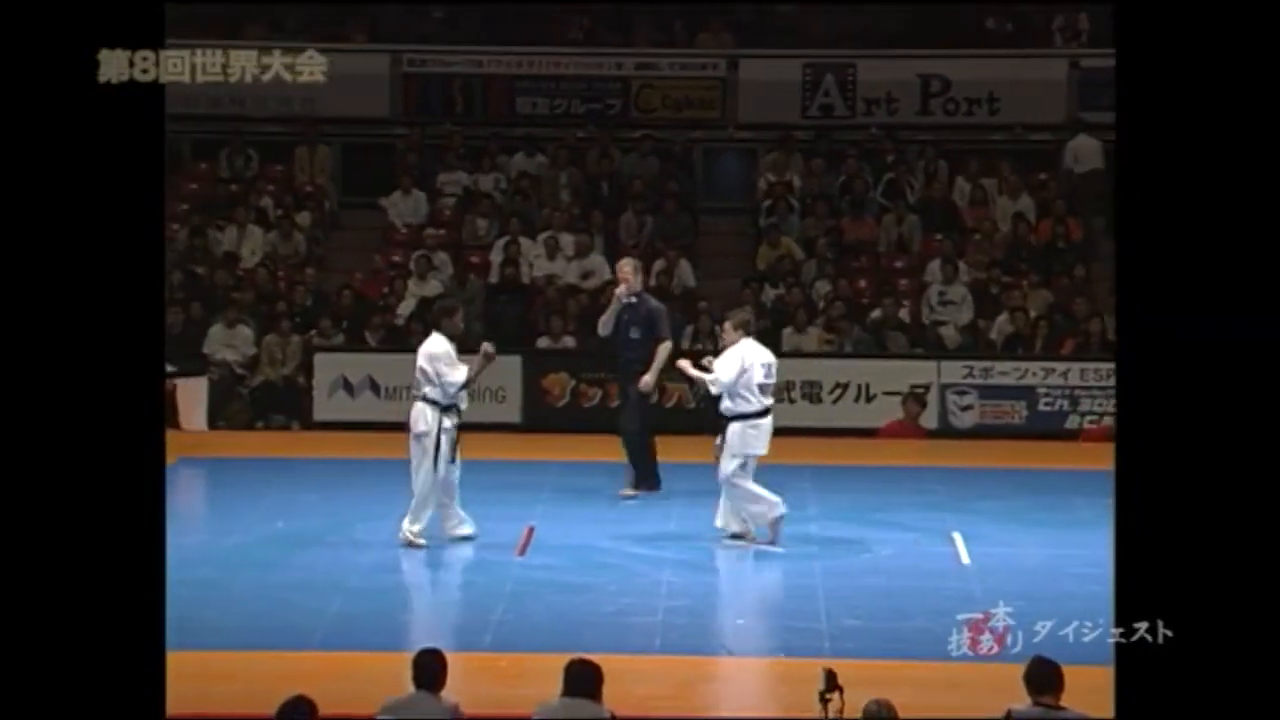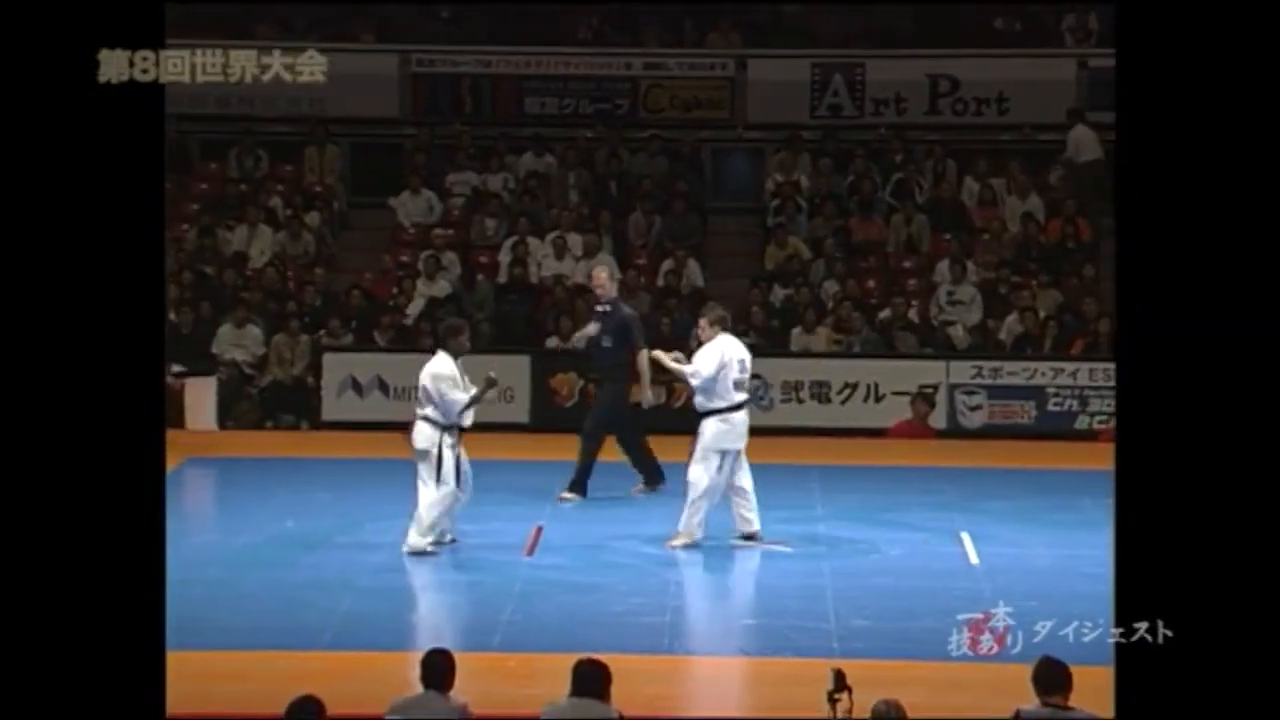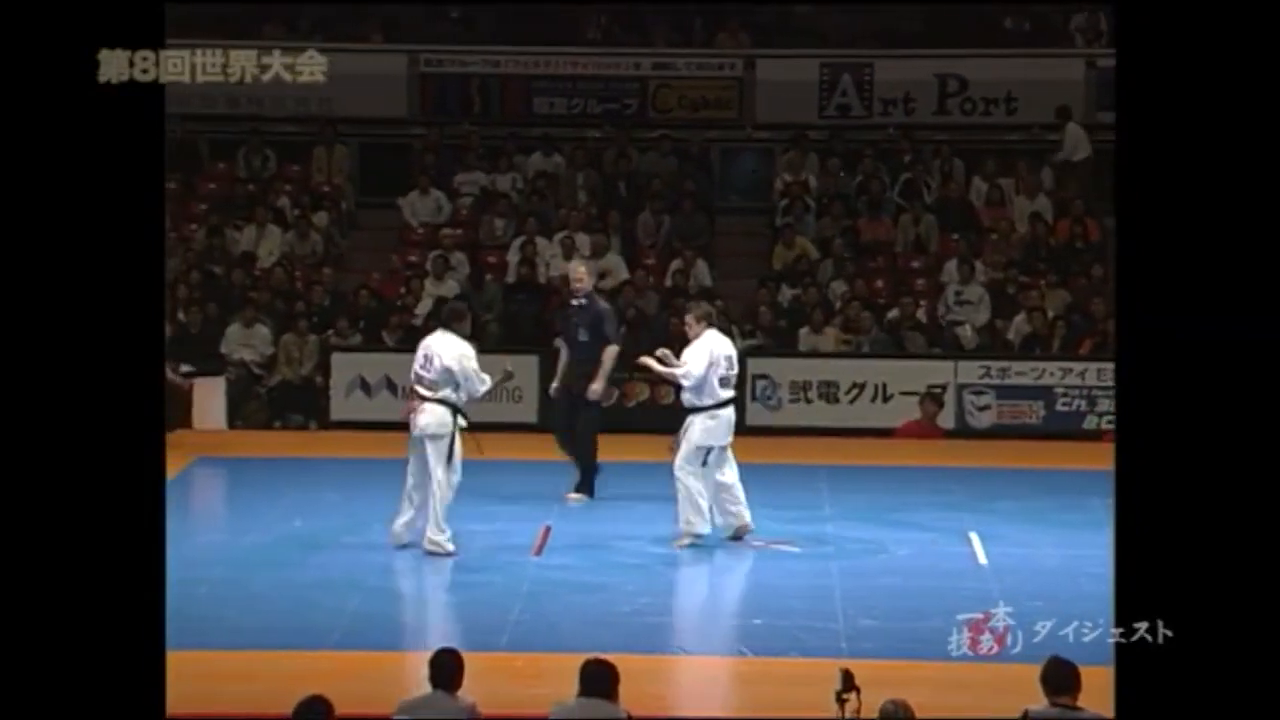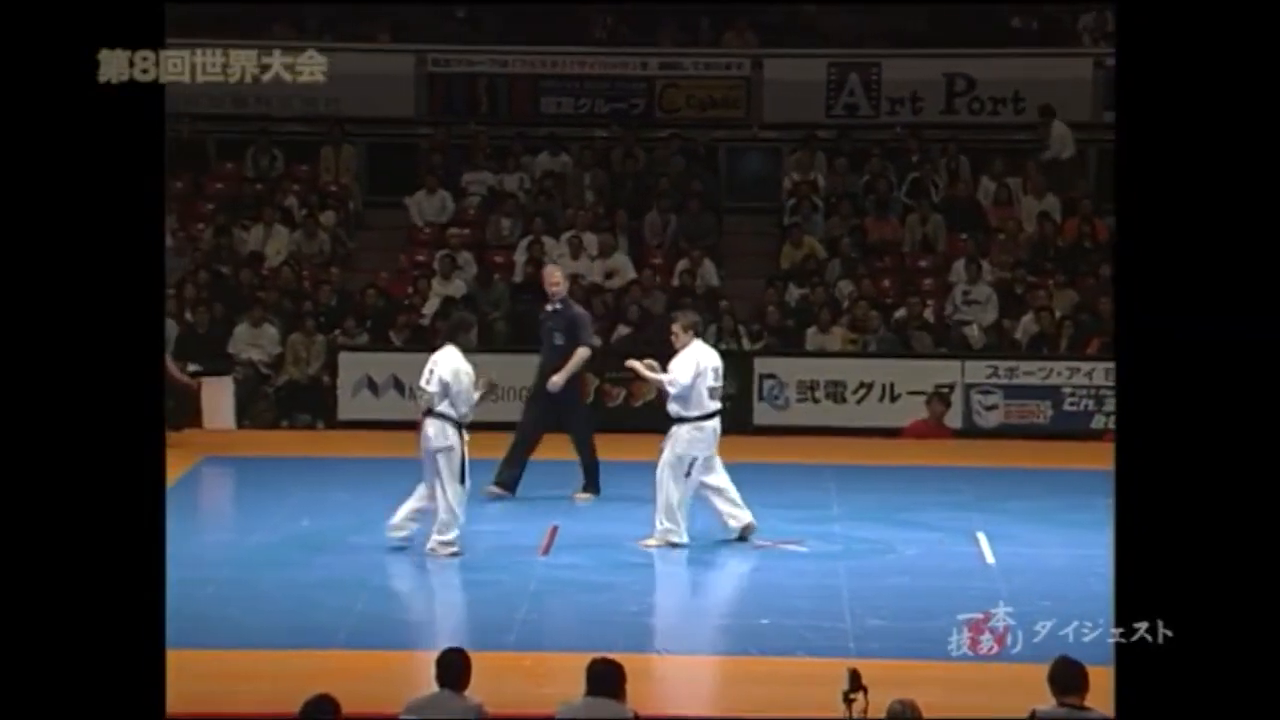
dt=0.3s
person 1, frame 1
left shoulder: (444, 345)
right shoulder: (435, 349)
left elbow: (458, 377)
right elbow: (456, 385)
left wrist: (480, 359)
right wrist: (482, 364)
left hip: (443, 416)
right hip: (431, 417)
left knee: (448, 475)
right knee: (428, 476)
left ankle: (455, 525)
right ankle: (411, 531)
person 1, frame 2
left shoulder: (450, 364)
right shoulder: (441, 370)
left elbow: (463, 394)
right elbow: (457, 407)
left wrist: (480, 390)
right wrist: (484, 389)
left hip: (445, 434)
right hip: (434, 435)
left knee: (460, 484)
right knee: (440, 490)
left ankle: (440, 533)
right ankle: (417, 541)
person 1, frame 3
left shoulder: (427, 342)
right shoulder: (461, 349)
left elbow: (416, 379)
right elbow: (476, 388)
right wrist: (502, 380)
left hip: (422, 412)
right hip: (443, 418)
left knee: (418, 477)
right knee: (444, 478)
left ankle: (402, 531)
right ankle: (436, 539)
person 1, frame 4
left shoulder: (440, 356)
right shoulder: (460, 366)
right elbow: (463, 406)
left wrist: (475, 389)
right wrist: (482, 390)
left hip: (432, 426)
right hip: (446, 431)
left knee: (433, 485)
right knee: (454, 489)
left ankle: (402, 526)
right ankle: (442, 542)
person 2, frame 1
left shoulder: (738, 353)
right shoulder: (765, 354)
left elbow: (718, 383)
left wrist: (689, 370)
right wrist: (716, 367)
left hip: (745, 425)
right hip: (757, 421)
left knee: (731, 477)
right knee: (736, 476)
left ankle: (772, 511)
right ankle: (739, 526)
person 2, frame 2
left shoulder: (716, 348)
right shoulder: (738, 347)
left elbow: (698, 376)
left wrist: (667, 363)
right wrist: (685, 364)
left hip: (720, 420)
right hip: (734, 418)
left knee: (701, 476)
right knee: (736, 475)
left ankle: (689, 531)
right ankle: (750, 527)
person 2, frame 3
left shoulder: (704, 345)
right shoulder: (724, 343)
left elbow: (689, 377)
left wrist: (656, 366)
right wrist: (673, 362)
left hip: (707, 417)
right hip: (721, 414)
left knee: (687, 470)
right knee: (722, 471)
left ankle: (694, 527)
right ankle: (739, 521)
person 2, frame 4
left shoulder: (690, 356)
right shoulder: (709, 353)
left elbow: (674, 385)
left wrist: (642, 371)
right wrist: (658, 371)
left hip: (692, 428)
right hip: (706, 424)
left knee: (671, 478)
right knee: (711, 475)
left ankle: (669, 534)
right ankle: (743, 520)
person 3, frame 1
left shoulder: (653, 307)
right shoulder: (620, 306)
left elbow: (666, 343)
right elbow: (603, 331)
left wrist: (652, 374)
right wrist: (615, 305)
left hip: (642, 374)
right hip: (625, 373)
left knee: (630, 427)
right knee: (640, 428)
left ankle: (641, 481)
right ankle: (649, 480)
person 3, frame 2
left shoulder: (626, 316)
right shoulder: (596, 313)
left elbow: (641, 352)
right elbow: (576, 342)
left wrist: (646, 386)
right wrist: (584, 335)
left hip: (617, 382)
right hip: (604, 381)
left knee: (591, 431)
right knee: (627, 433)
left ankle: (577, 487)
right ankle: (654, 477)
person 3, frame 3
left shoulder: (601, 309)
right shoulder: (571, 309)
left elbow: (612, 346)
left wrist: (600, 380)
right wrist: (558, 377)
left hip: (590, 378)
right hip: (572, 377)
left knee: (585, 432)
right knee: (563, 430)
left ankle: (585, 487)
right ankle: (588, 469)
person 3, frame 4
left shoulder: (577, 314)
right shoulder: (546, 314)
left elbow: (585, 349)
left wrist: (563, 375)
left hip: (568, 383)
right hip: (543, 380)
left knee: (580, 435)
right knee: (526, 431)
left ankle: (592, 487)
right ankle: (504, 483)
